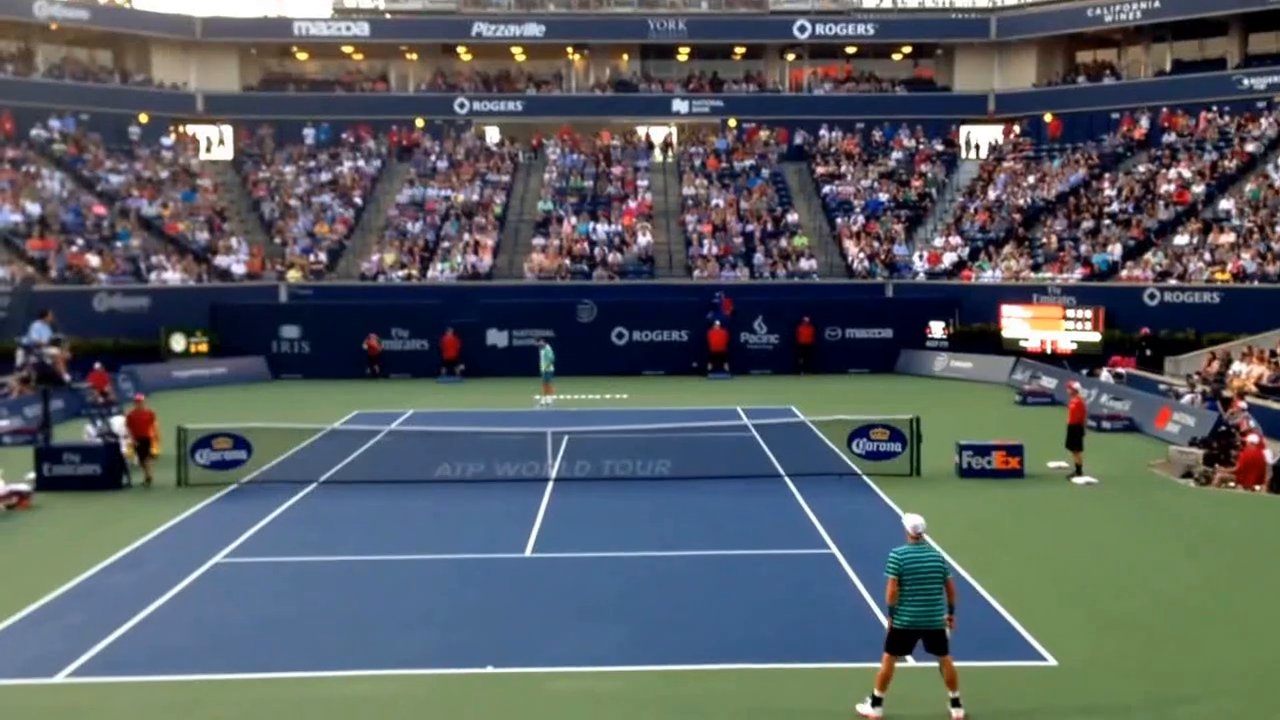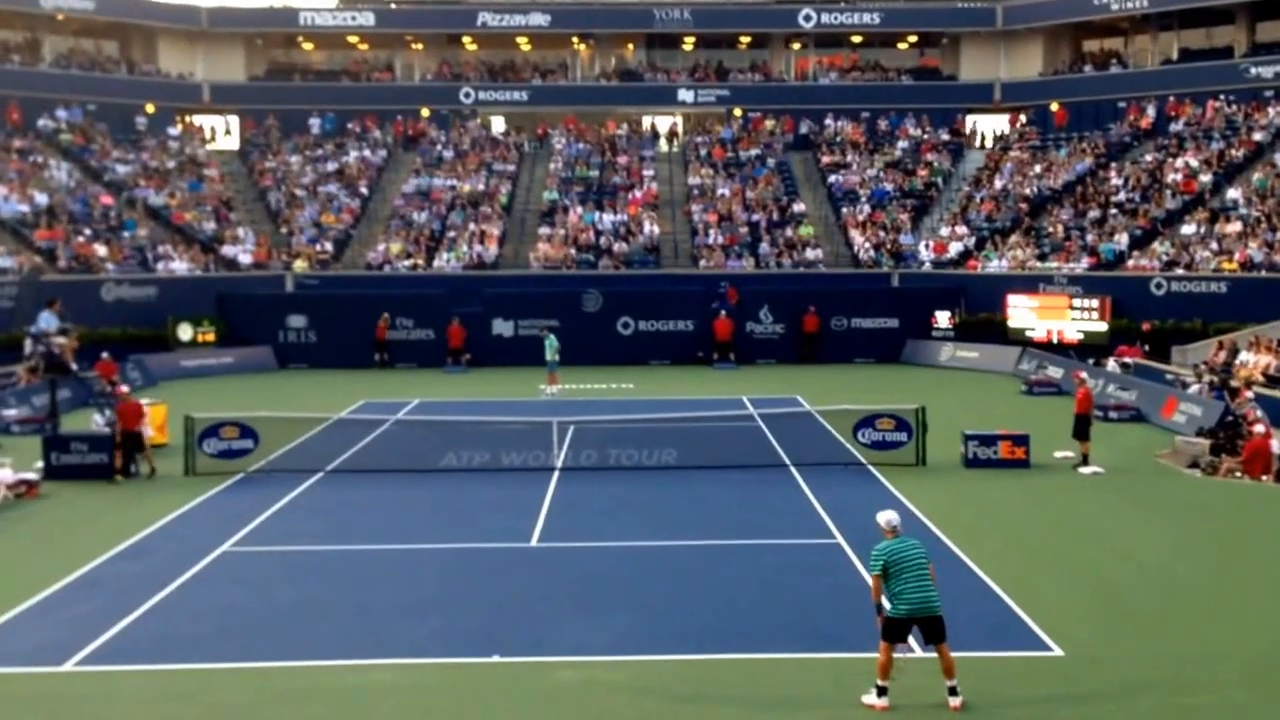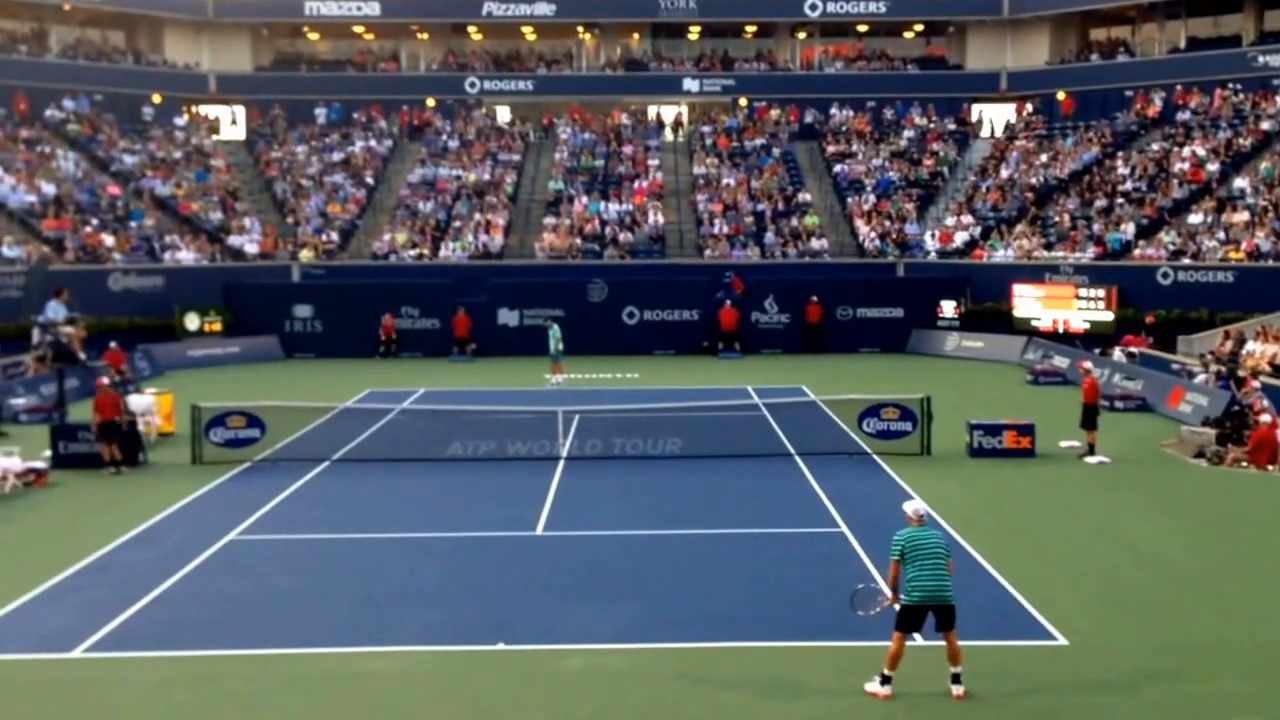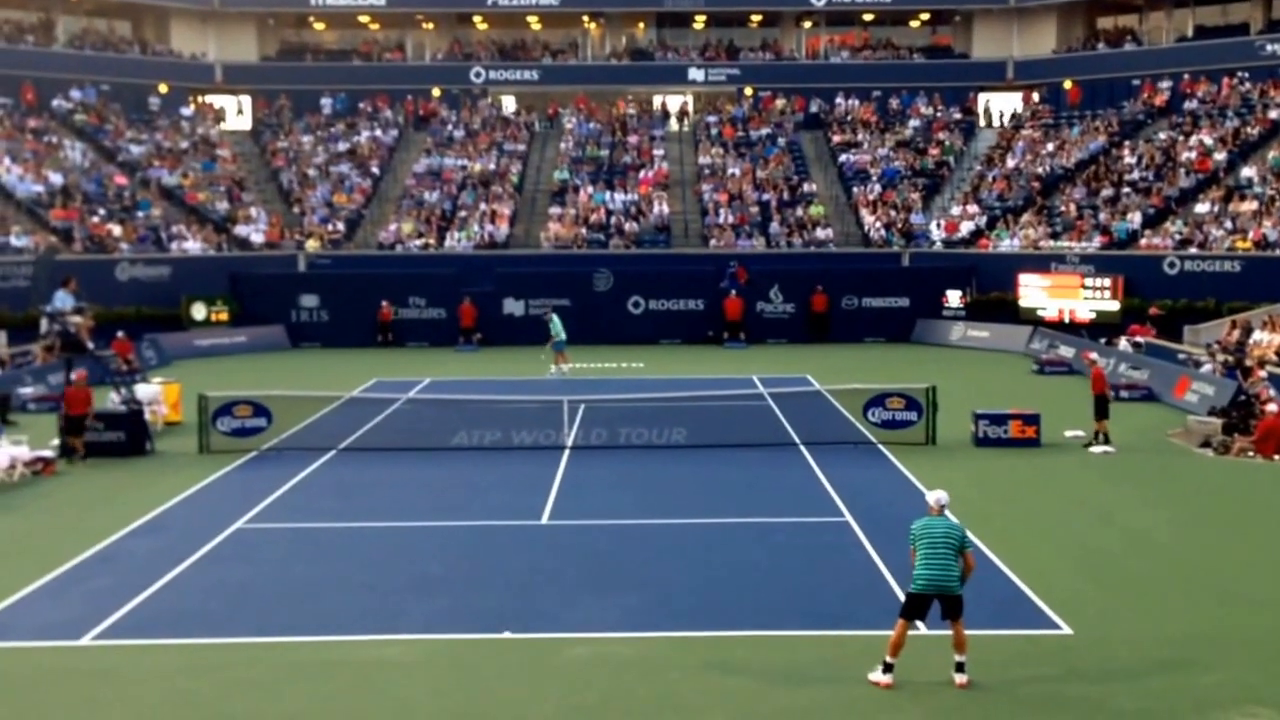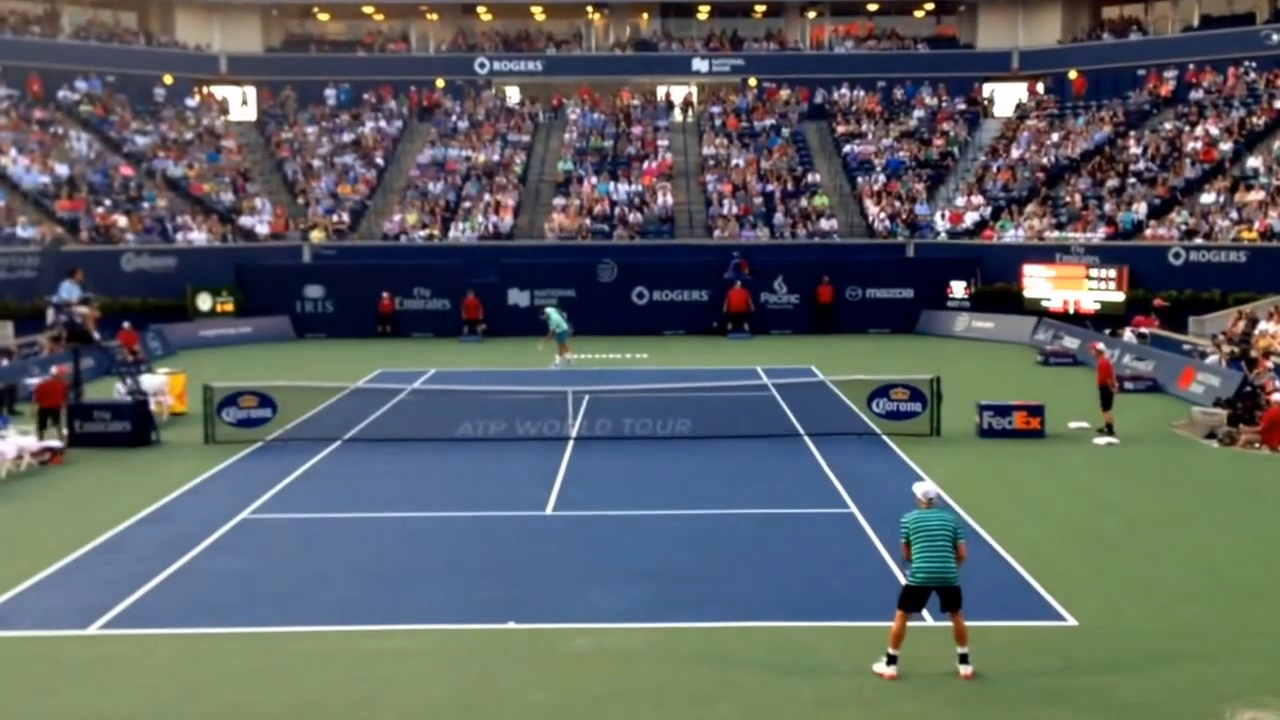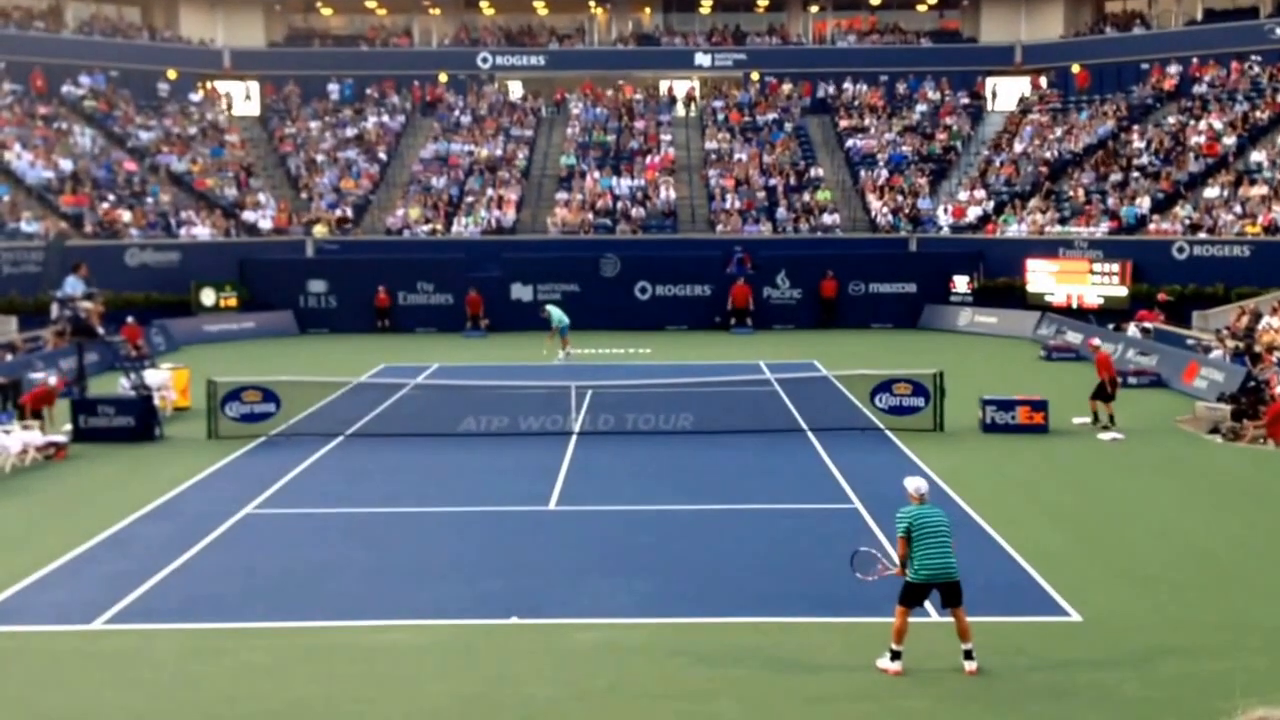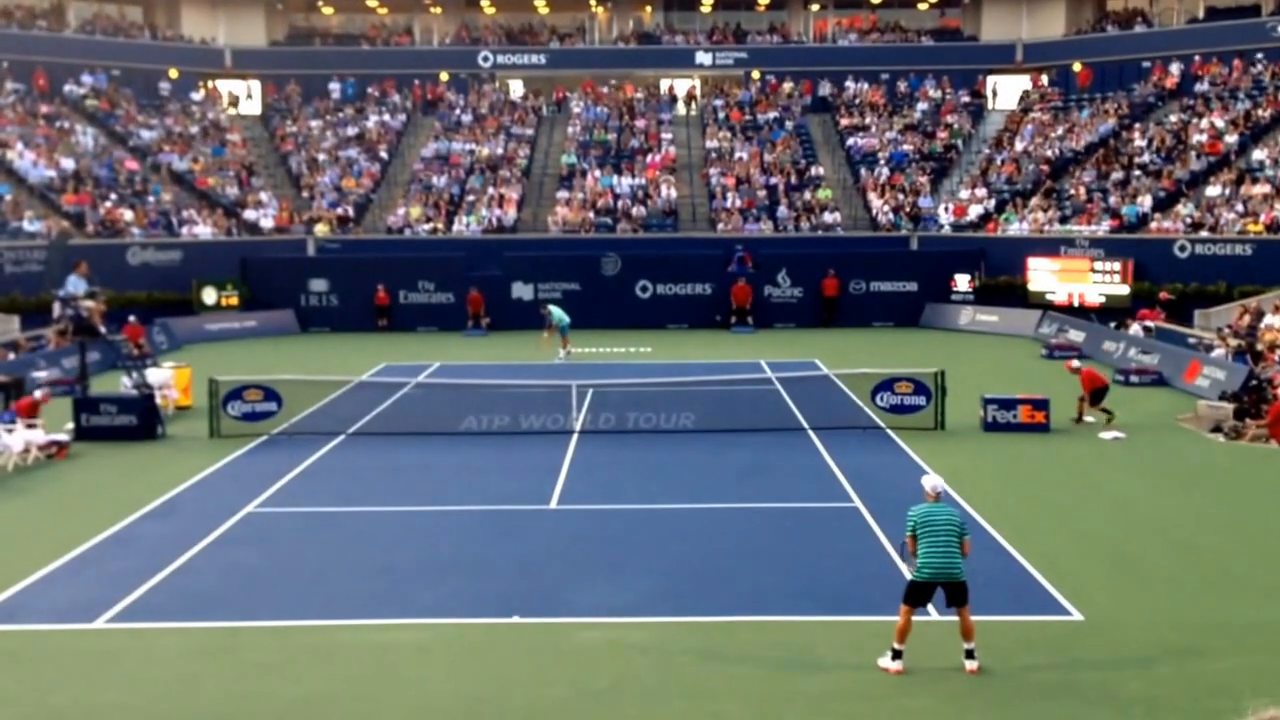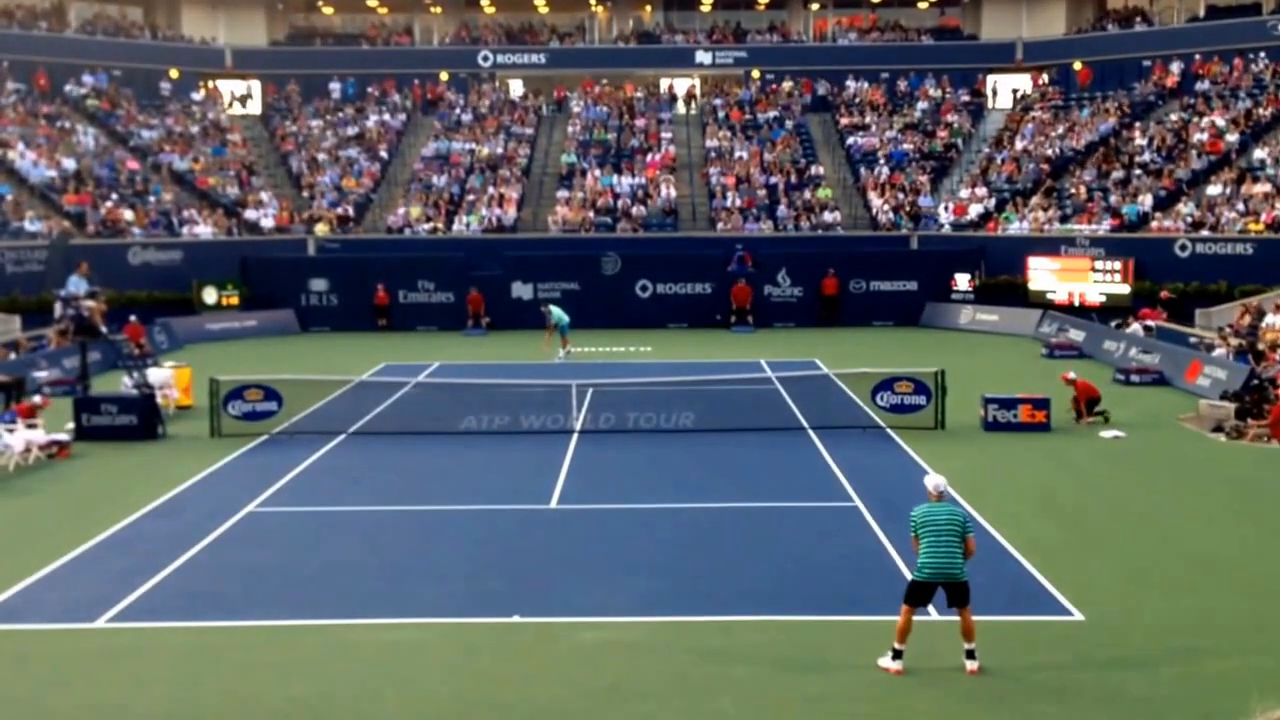
dt=0.4s
person 1, frame 1
left shoulder: (897, 555)
right shoulder: (938, 556)
left elbow: (892, 590)
right elbow: (950, 588)
left wrist: (891, 616)
right wrist: (951, 612)
left hip: (905, 621)
right hip: (935, 620)
left knee: (888, 660)
right knee: (946, 660)
person 1, frame 2
left shoulder: (880, 550)
right shoulder: (917, 545)
left elbow: (877, 587)
right elbow: (931, 576)
left wrist: (880, 612)
left hip: (901, 609)
right hip: (931, 605)
left knee: (886, 648)
right knee: (943, 649)
left ankle: (881, 696)
right ankle: (954, 695)
person 1, frame 3
left shoulder: (901, 536)
right shoulder: (939, 536)
left elbow: (893, 573)
right elbow: (948, 570)
left wrist: (894, 593)
left hip: (914, 596)
right hip: (944, 594)
left knee: (899, 638)
right knee: (950, 636)
left ankle: (884, 684)
right ankle: (957, 684)
person 1, frame 4
left shoulder: (917, 525)
right shoulder: (958, 528)
right elbow: (970, 564)
right wrist: (960, 582)
left hip: (921, 584)
right hip: (950, 585)
left knee: (902, 625)
right knee: (957, 624)
left ankle: (886, 672)
right ankle: (960, 673)
person 1, frame 5
left shoulder: (909, 519)
right shoulder: (950, 519)
left elbow: (907, 554)
right elbow: (962, 554)
left hip: (919, 577)
right hip: (948, 576)
left knee: (901, 616)
right knee: (957, 616)
left ankle: (890, 664)
right ankle: (965, 664)
person 1, frame 6
left shoulder: (905, 514)
right shoulder: (941, 514)
left elbow: (902, 551)
left wrist: (902, 567)
left hip: (920, 574)
right hip: (949, 572)
left knee: (902, 612)
right knee: (958, 612)
left ankle: (894, 660)
right ankle: (969, 660)
person 1, frame 7
left shoulder: (915, 512)
right shoulder: (956, 514)
left elbow: (911, 549)
right elbow: (966, 550)
left hip: (925, 572)
right hip: (954, 572)
left knee: (906, 611)
right knee: (963, 611)
left ankle: (895, 659)
right ankle: (970, 659)
person 1, frame 8
left shoulder: (917, 512)
right shoulder: (960, 513)
left elbow: (917, 547)
right elbow: (971, 549)
left hip: (926, 572)
right hip: (955, 572)
left knee: (907, 611)
right knee: (965, 612)
left ankle: (896, 659)
right ankle: (971, 659)
